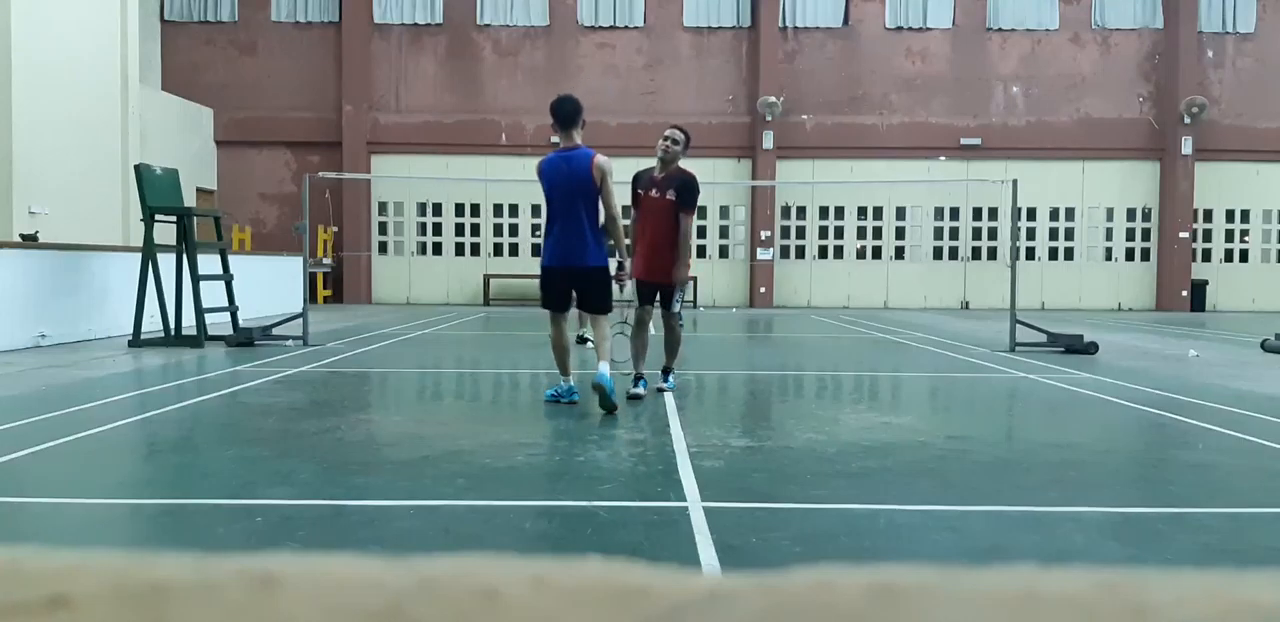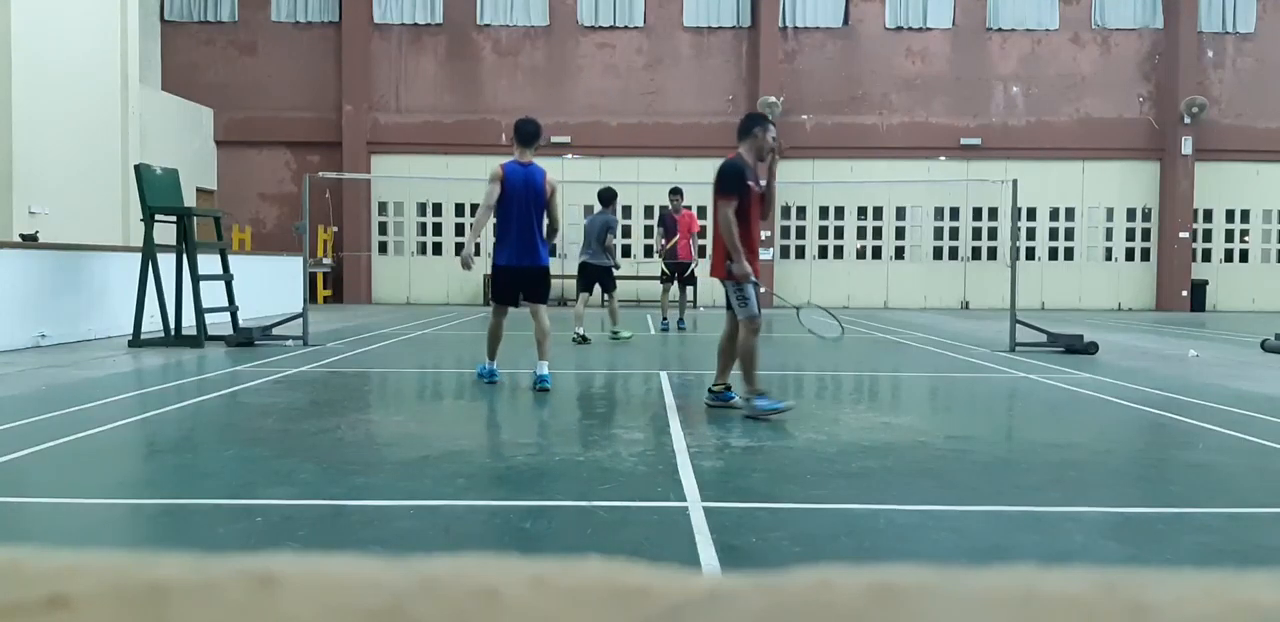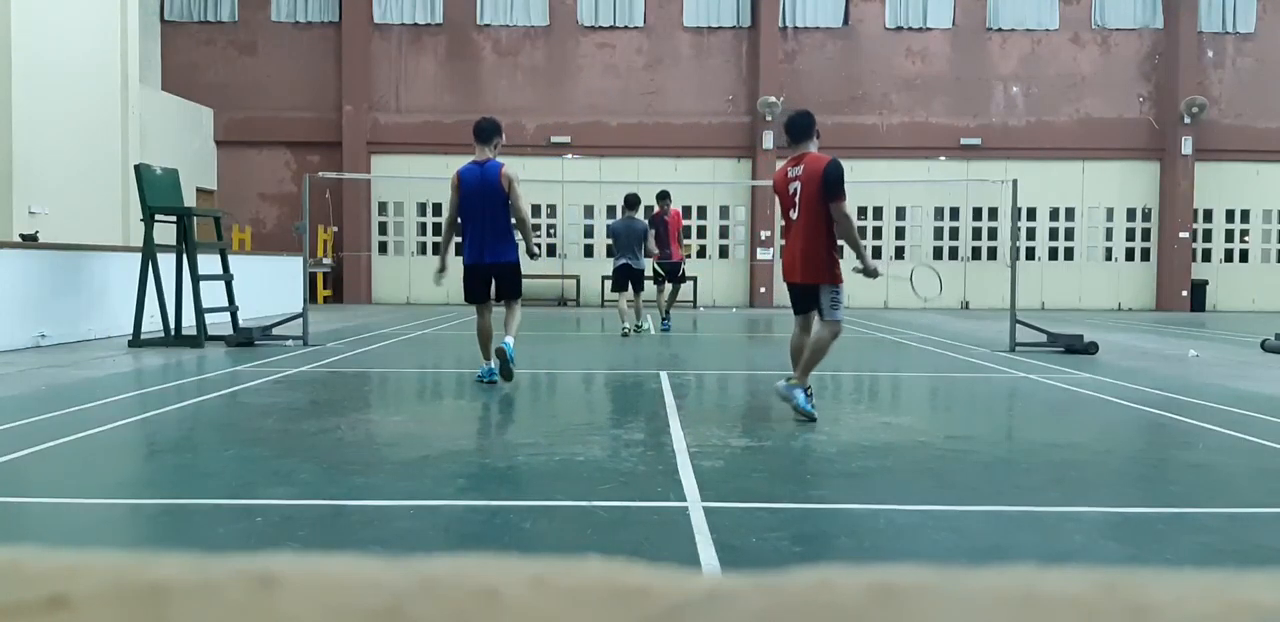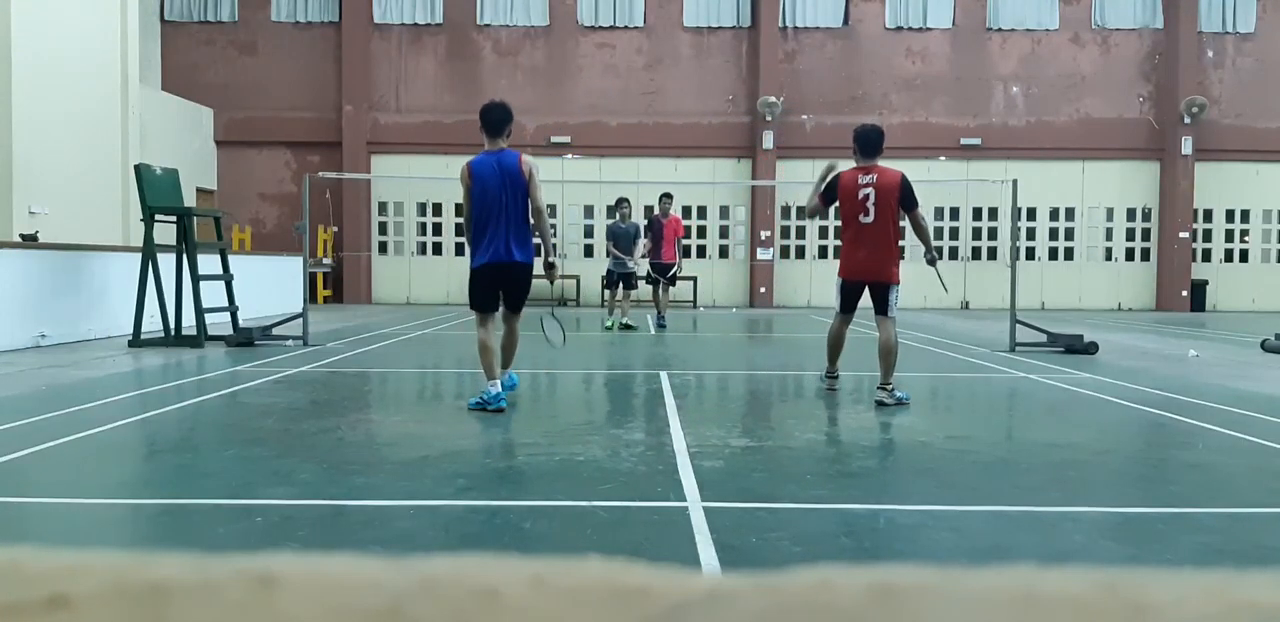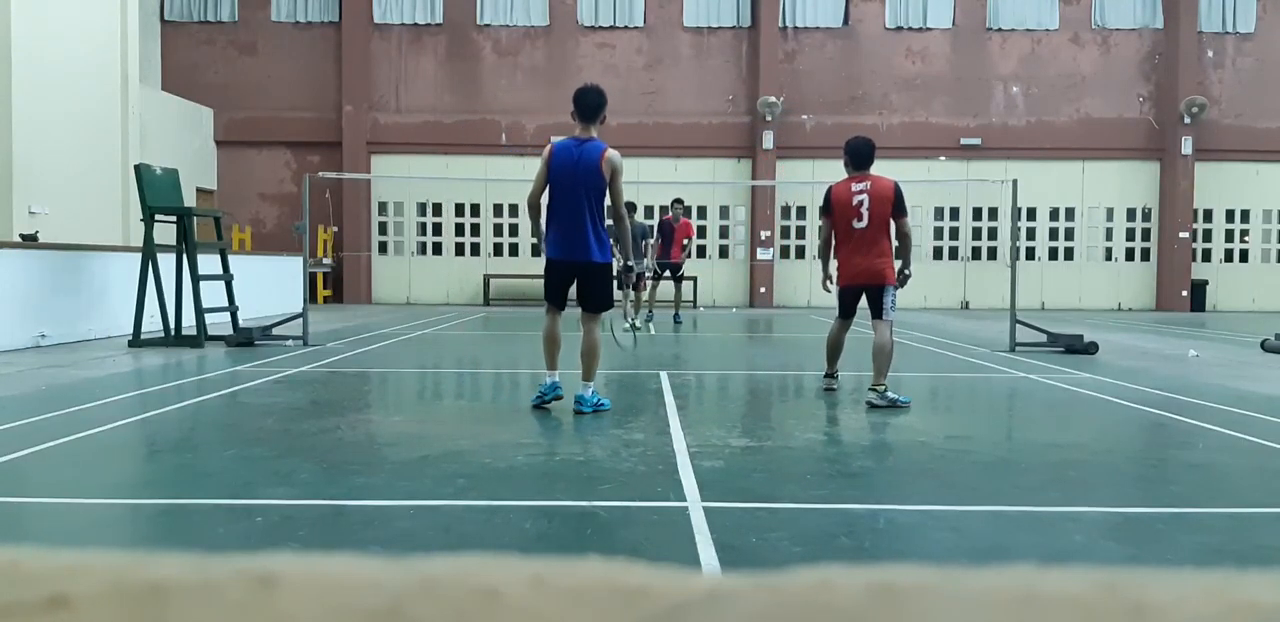
dt=1s
person 1, frame 1
left shoulder: (543, 166)
right shoulder: (600, 163)
right elbow: (612, 217)
right wrist: (623, 259)
left hip: (555, 259)
right hip: (593, 259)
left knee: (559, 321)
right knee: (599, 320)
left ankle: (566, 385)
right ankle: (602, 373)
person 1, frame 2
left shoulder: (500, 173)
right shoulder: (547, 180)
left elbow: (487, 208)
right elbow: (554, 224)
left wrist: (468, 245)
left hip: (506, 258)
right hip: (536, 259)
left knee: (499, 312)
right knee: (539, 313)
left ankle: (489, 366)
right ankle: (543, 370)
person 1, frame 3
left shoulder: (460, 177)
right shoulder: (507, 173)
left elbow: (452, 221)
right elbow: (521, 216)
left wrist: (443, 258)
right wrist: (531, 245)
left hip: (474, 257)
right hip: (505, 254)
left knee: (483, 312)
right knee: (512, 304)
left ankle: (489, 367)
right ankle: (507, 343)
person 1, frame 4
left shoulder: (470, 169)
right shoulder: (526, 163)
left elbow: (468, 219)
right elbow: (538, 210)
left wrist: (475, 254)
right wrist: (549, 254)
left hip: (486, 258)
right hip: (520, 257)
left knee: (485, 323)
right knee: (512, 319)
left ankle: (494, 391)
right ankle: (506, 375)
person 1, frame 5
left shoulder: (552, 151)
right shoulder: (610, 158)
left elbow: (533, 200)
right elbow: (619, 214)
left wrist: (539, 235)
right wrist: (628, 259)
left hip: (558, 252)
right hip: (594, 254)
left knee: (553, 313)
right knee: (591, 322)
left ankle: (552, 380)
right ankle: (586, 394)
person 2, frame 1
left shoulder: (686, 180)
right shoulder: (640, 178)
left elbow: (687, 224)
left wrist: (683, 264)
right wrist: (631, 256)
left hip: (673, 267)
right hip: (644, 265)
left knee: (671, 319)
right knee: (641, 317)
left ankle: (668, 371)
right ankle: (638, 377)
person 2, frame 2
left shoulder: (747, 169)
right shoulder: (735, 166)
left elbow: (763, 213)
right elbow: (726, 215)
left wrist: (771, 173)
right wrist: (738, 259)
left hip: (741, 262)
right hip: (736, 262)
left knee: (736, 324)
right knee: (751, 324)
left ankle: (719, 389)
right ankle: (754, 396)
person 2, frame 3
left shoulder: (780, 174)
right shoulder: (828, 166)
right elbow: (840, 217)
right wrist: (863, 258)
left hip: (793, 264)
right hip: (821, 263)
left knee: (803, 325)
right knee: (830, 326)
left ankle: (801, 390)
right ankle: (794, 382)
person 2, frame 4
left shoulder: (840, 180)
right shoulder: (897, 179)
left elbow: (811, 212)
right elbow: (917, 220)
left wrist: (821, 179)
right wrist: (930, 249)
left hip: (851, 266)
right hip: (885, 268)
left knee: (842, 319)
right knee: (886, 324)
left ankle: (831, 373)
right ankle: (886, 387)
person 2, frame 5
left shoulder: (834, 191)
right shoulder: (890, 187)
left elbow: (825, 237)
right elbow: (904, 232)
left wrist: (825, 271)
right wrist: (906, 266)
left hip: (848, 272)
right hip: (880, 271)
left knee: (841, 323)
right knee: (882, 327)
left ankle: (830, 375)
right ankle: (877, 389)
